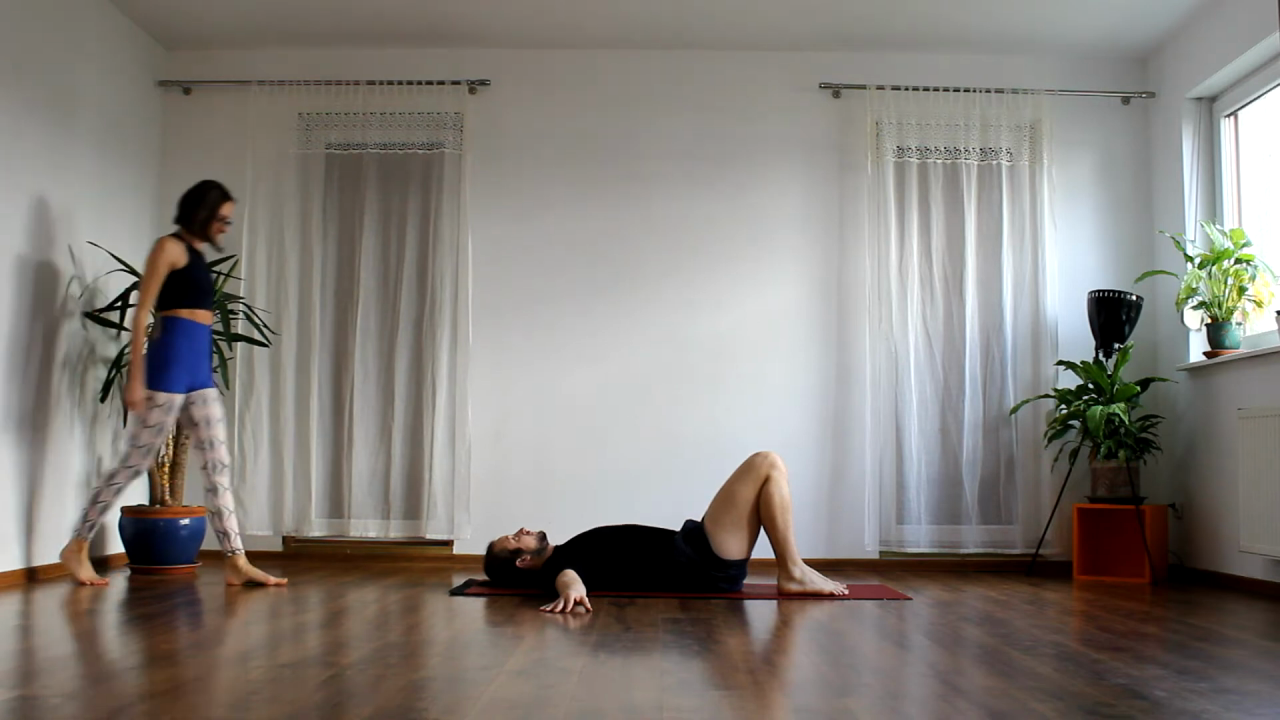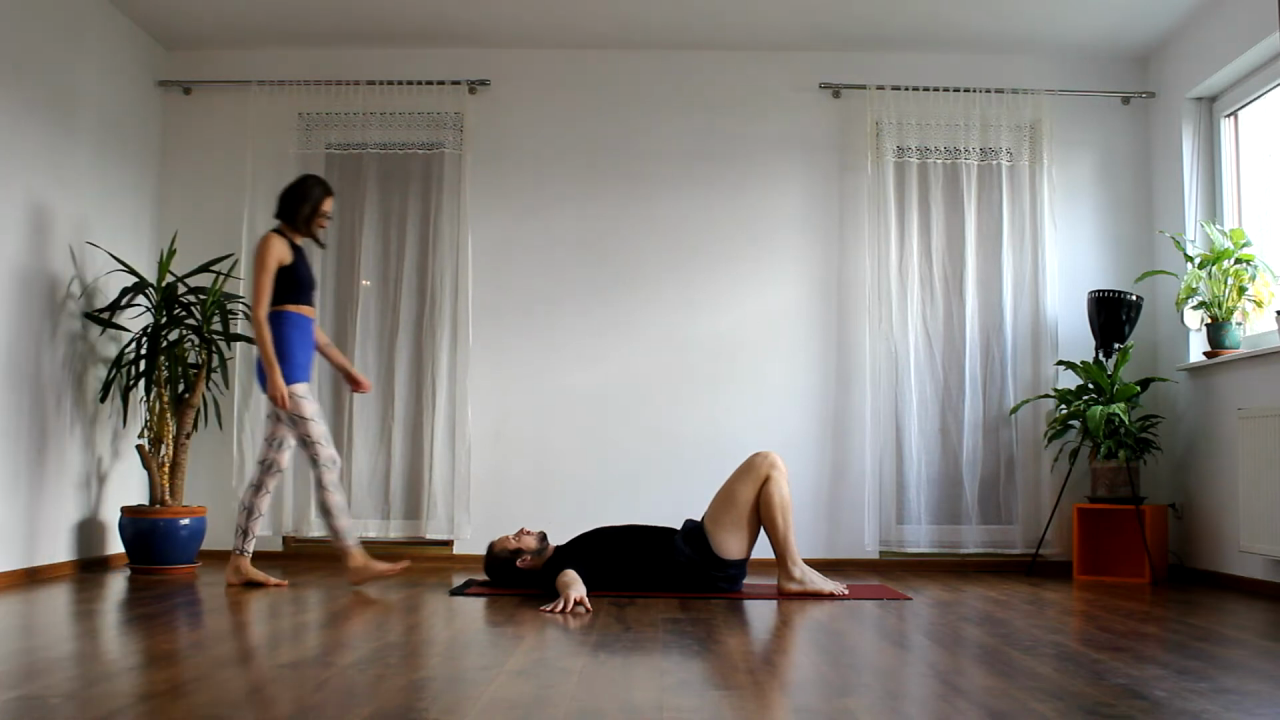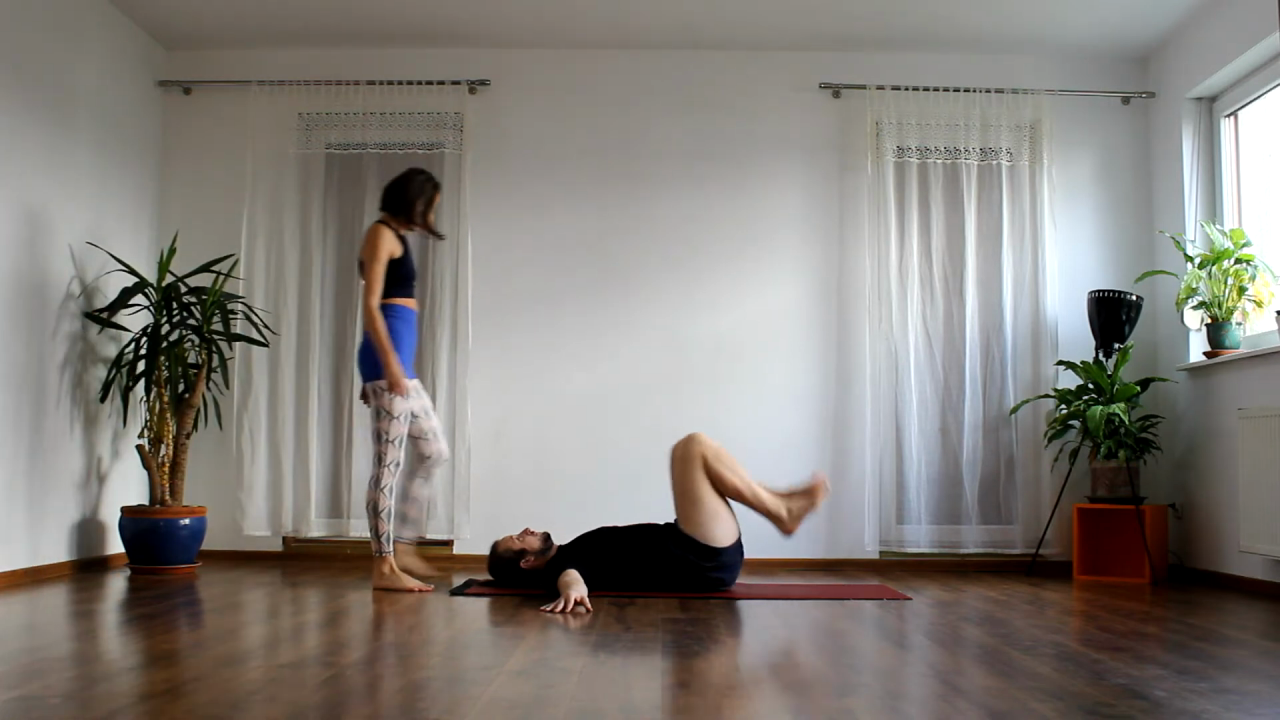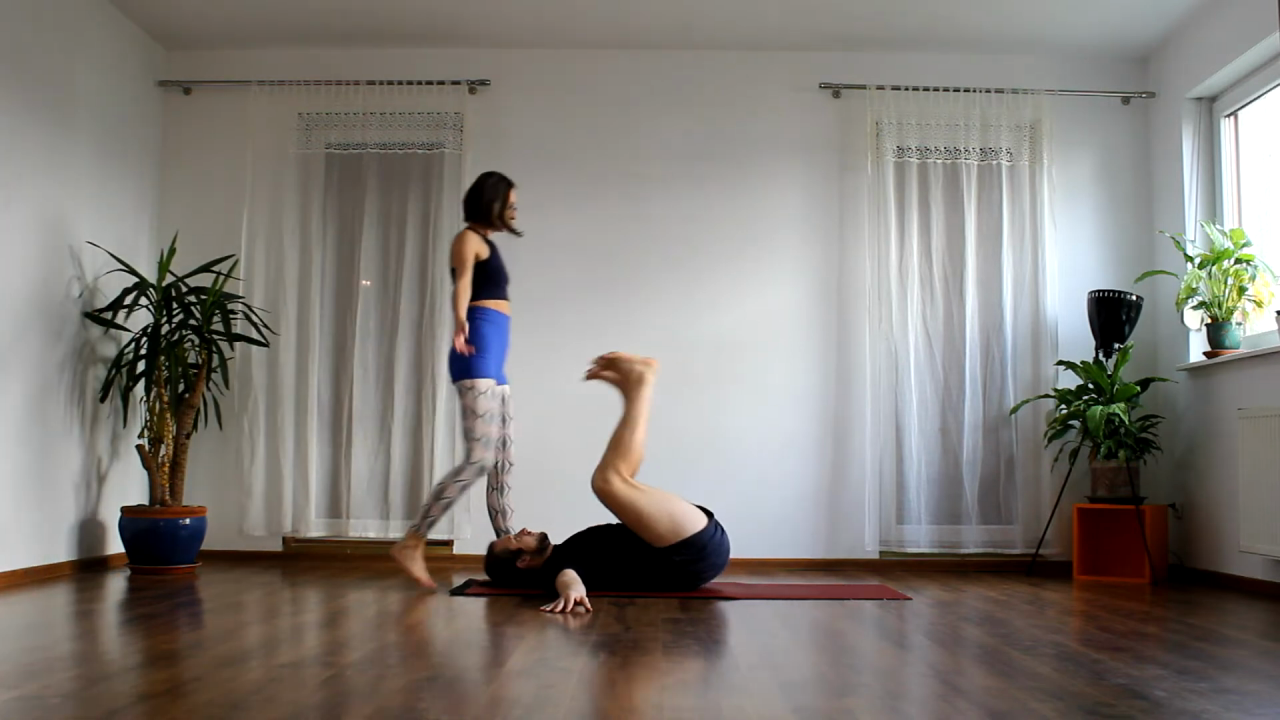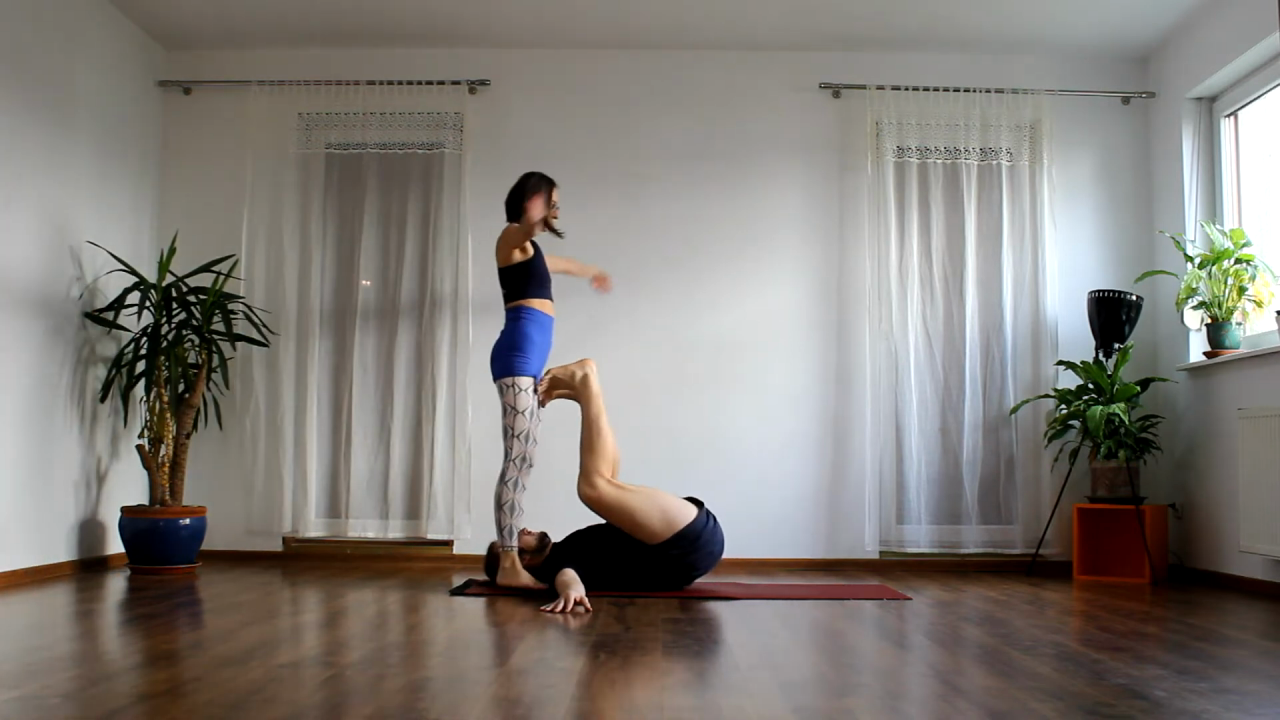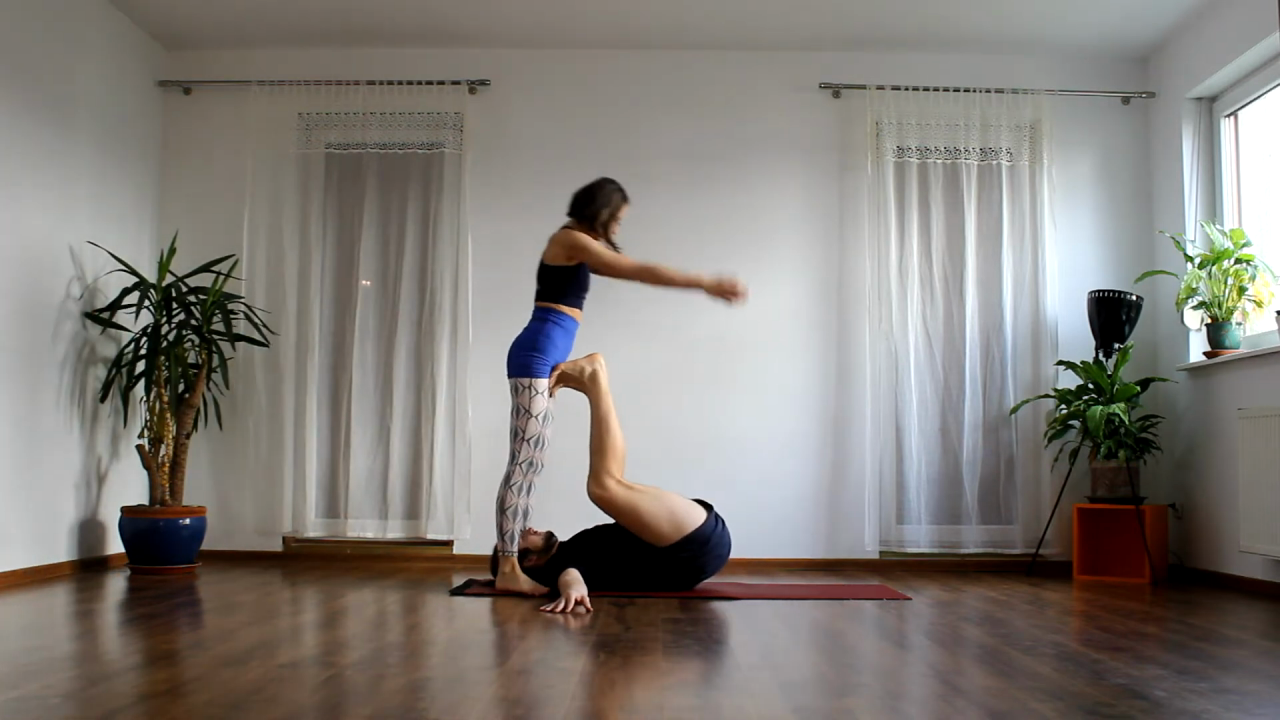
dt=0.5s
person 1, frame 1
left shoulder: (198, 255)
right shoulder: (170, 248)
right elbow: (141, 314)
right wrist: (136, 377)
left hip: (201, 369)
right hip: (172, 365)
left knee: (219, 467)
right knee: (135, 465)
left ankle: (236, 563)
right ankle: (76, 548)
person 1, frame 2
left shoulder: (297, 250)
right shoulder: (273, 243)
right elbow: (258, 314)
left wrist: (346, 368)
right wrist: (274, 375)
left hip: (296, 368)
right hip: (284, 366)
left knee: (272, 467)
right knee: (325, 460)
left ankle: (239, 562)
right ankle: (354, 560)
person 1, frame 3
left shoulder: (396, 238)
right shoulder: (381, 234)
right elbow: (369, 304)
right wrist: (389, 363)
left hip: (398, 360)
right hip: (387, 357)
left knee: (435, 452)
right knee: (389, 462)
left ankle: (396, 545)
right ankle: (383, 565)
person 1, frame 4
left shoulder: (486, 244)
right shoulder: (468, 239)
right elbow: (461, 292)
right wrist: (460, 325)
left hip: (492, 362)
right hip: (477, 360)
left knee: (502, 464)
right knee: (478, 461)
right ankle: (411, 545)
person 1, frame 5
left shoulder: (532, 249)
right shoulder: (513, 238)
left elbow: (560, 263)
right elbow: (522, 226)
left wrist: (591, 272)
right wrist: (534, 217)
left hip: (529, 360)
right hip: (518, 356)
left knee: (518, 462)
right knee: (518, 460)
left ankle: (511, 558)
right ankle: (510, 565)
person 1, frame 6
left shoulder: (581, 249)
right shoulder: (571, 239)
left elbow: (635, 268)
right elbow: (640, 272)
left wrist: (701, 283)
right wrist: (706, 282)
left hip: (543, 360)
right hip: (537, 357)
left knee: (528, 464)
right knee: (525, 464)
left ankle: (513, 560)
right ankle: (508, 570)
person 2, frame 1
left shoulder: (560, 556)
right shoulder: (555, 568)
right elbow: (569, 576)
right wrist: (570, 589)
left hip: (695, 556)
right hip: (705, 565)
left knee: (762, 469)
right knee: (767, 464)
left ankle: (793, 570)
right ankle: (792, 572)
person 2, frame 2
left shoulder: (561, 557)
right shoulder: (556, 567)
right elbow: (568, 577)
right wrist: (570, 589)
left hip: (694, 554)
right hip: (705, 566)
left knee: (763, 471)
right knee: (767, 465)
left ankle: (792, 570)
right ankle: (793, 573)
person 2, frame 3
left shoulder: (566, 554)
right shoulder: (566, 563)
right elbow: (568, 575)
right wrist: (570, 589)
left hip: (705, 562)
right hip: (702, 565)
right knee: (693, 445)
right ankle: (782, 511)
person 2, frame 4
left shoulder: (561, 556)
right shoulder: (555, 567)
right elbow: (568, 577)
right wrist: (570, 590)
right knee: (608, 478)
left ankle: (636, 387)
right ankle: (640, 385)
person 2, frame 5
left shoulder: (561, 553)
right shoulder: (554, 566)
right elbow: (567, 576)
right wrist: (570, 588)
right knee: (593, 484)
right ankle: (585, 383)
person 2, frame 6
left shoulder: (567, 553)
right shoulder: (559, 565)
right elbow: (569, 576)
right wrist: (572, 588)
right knee: (604, 484)
right ankle: (594, 380)
